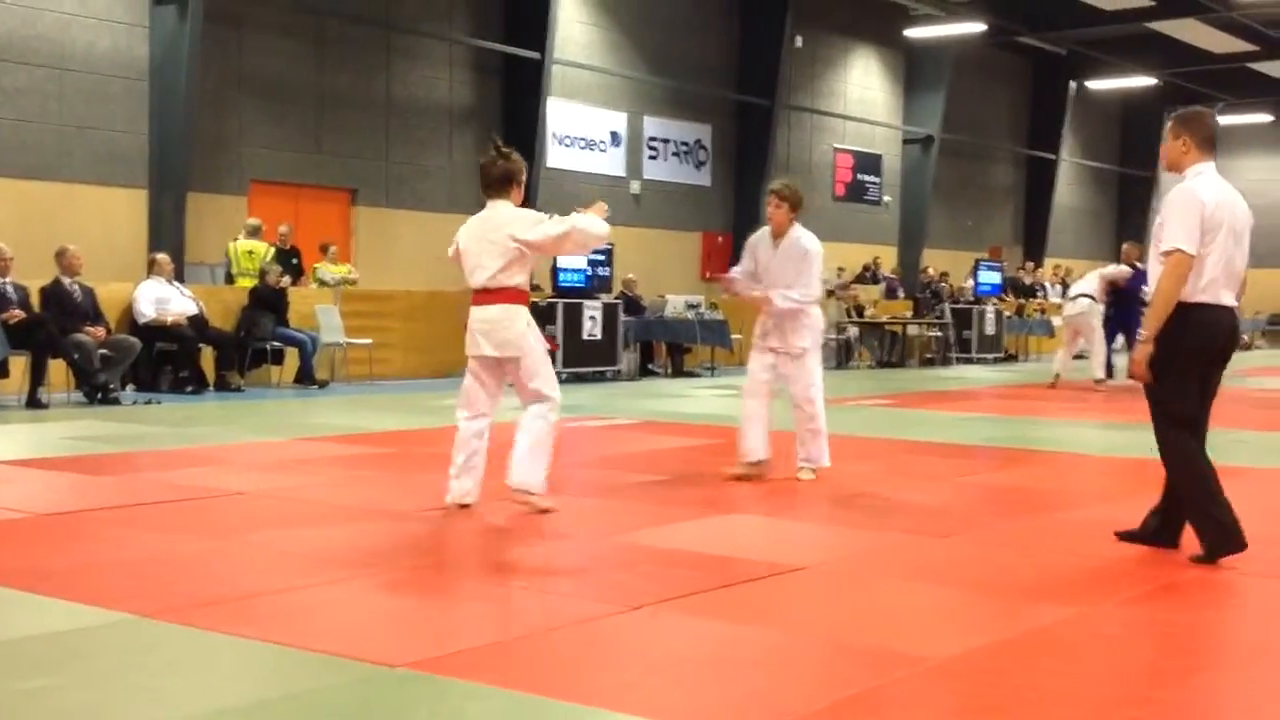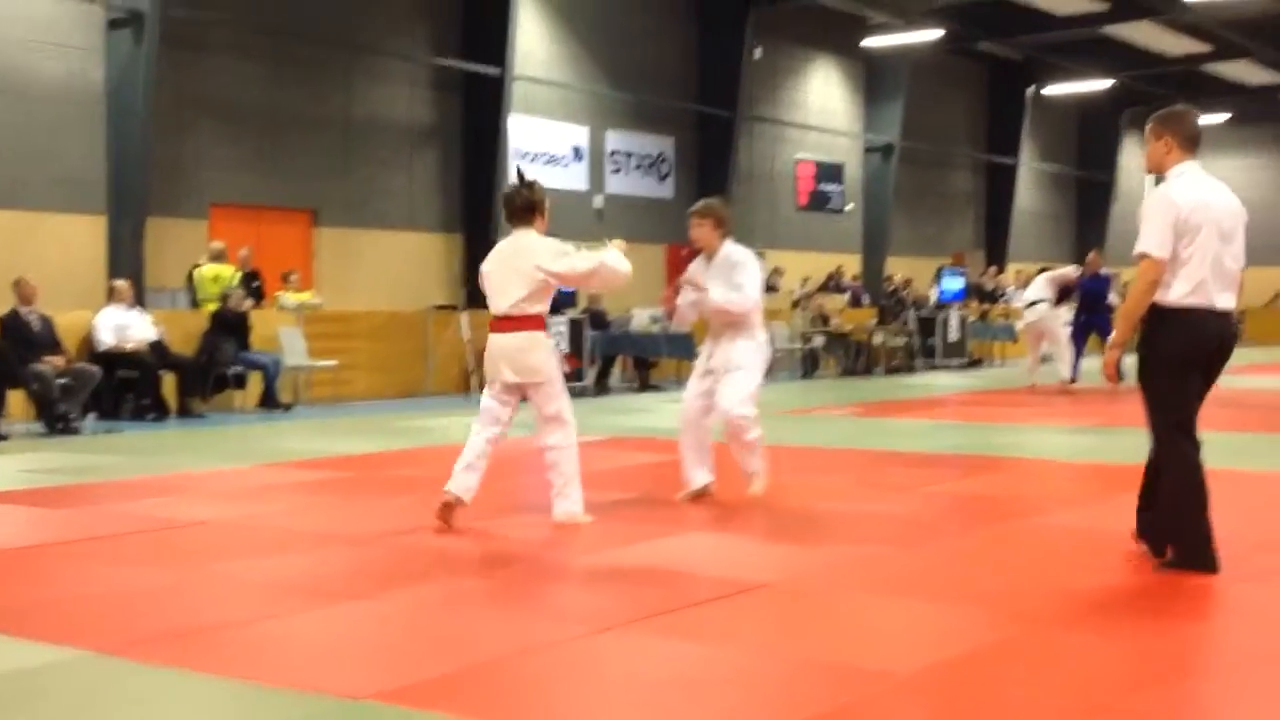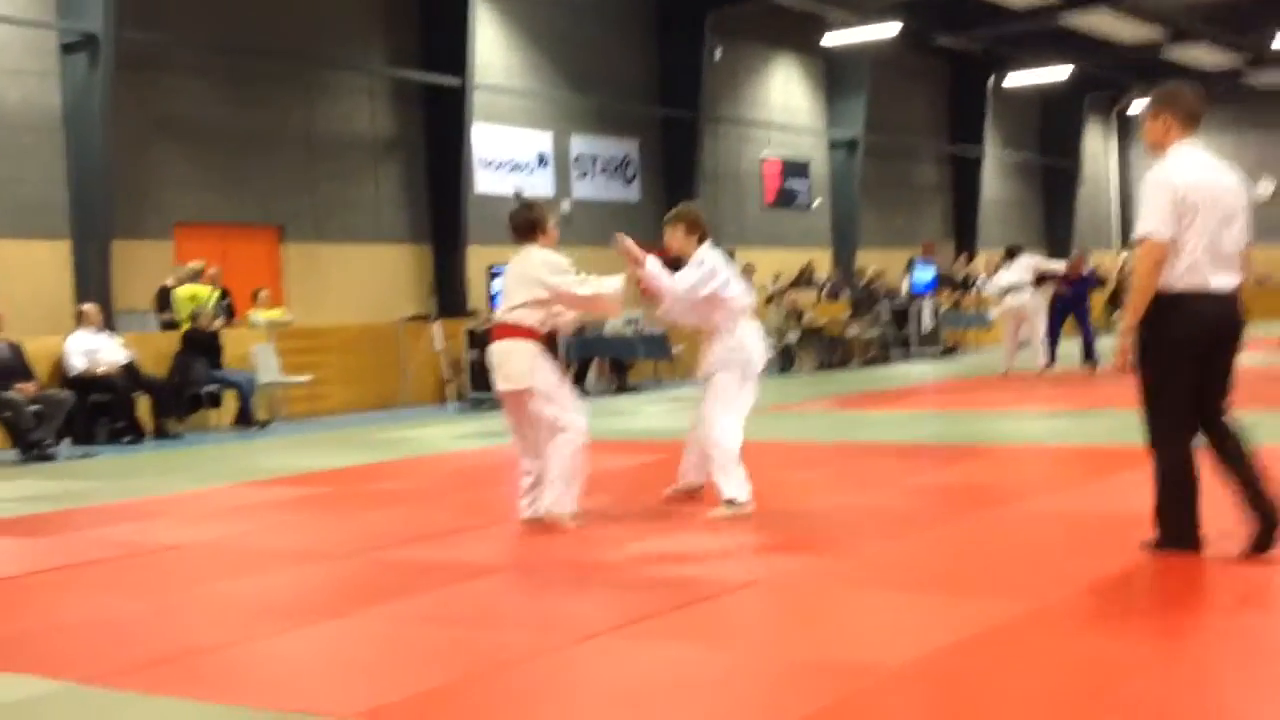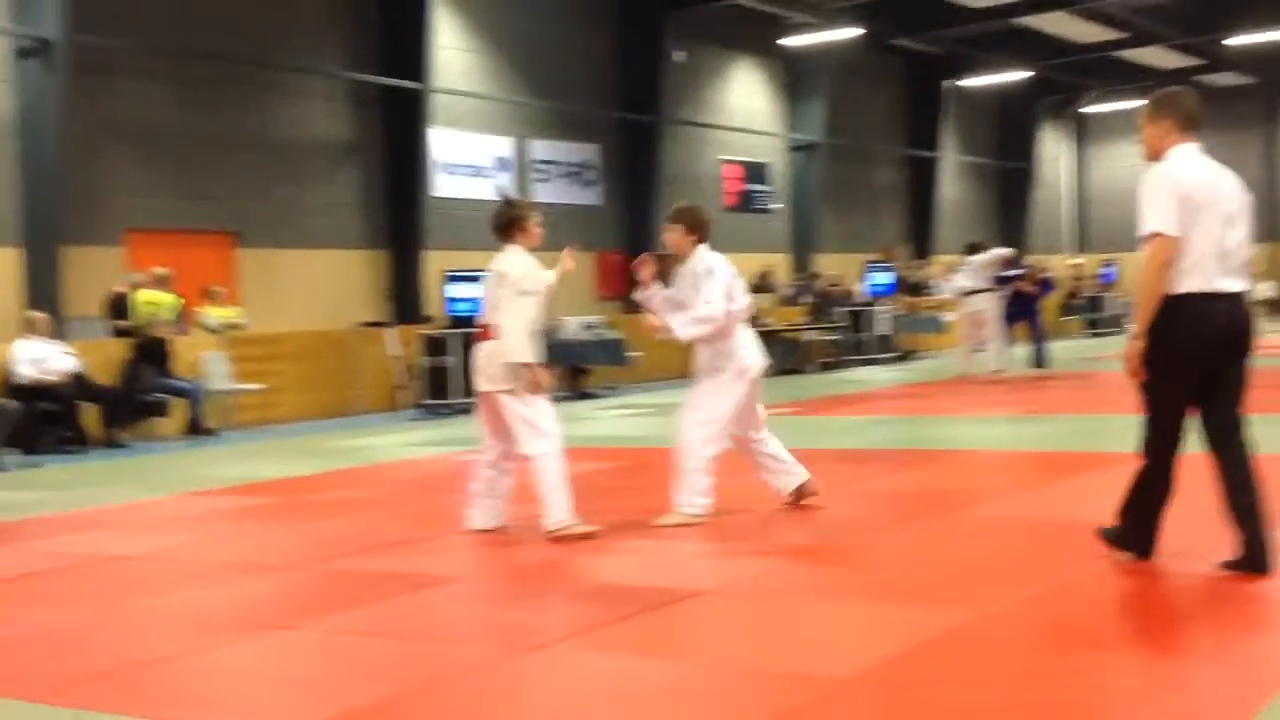
dt=0.3s
person 1, frame 1
left shoulder: (1187, 193)
right shoulder: (1234, 198)
left elbow: (1177, 269)
right elbow: (1238, 276)
left wrist: (1146, 336)
left hip: (1187, 322)
right hip: (1222, 322)
left knee: (1175, 430)
right knee: (1187, 427)
left ankle: (1220, 529)
right ankle: (1164, 525)
person 1, frame 2
left shoulder: (1166, 197)
right shoulder: (1228, 198)
left elbow: (1149, 276)
right elbow: (1237, 275)
left wrist: (1117, 340)
left hip: (1176, 326)
right hip: (1219, 327)
left knee: (1174, 438)
right knee: (1177, 432)
left ankle: (1193, 549)
right ankle: (1156, 528)
person 1, frame 3
left shoulder: (1164, 176)
right shoulder: (1229, 177)
left elbow: (1152, 256)
right elbow: (1242, 253)
left wrist: (1128, 328)
left hip: (1177, 309)
right hip: (1223, 308)
left knee: (1170, 425)
right knee: (1212, 417)
left ankle: (1178, 530)
person 1, frame 4
left shoulder: (1163, 176)
right shoulder: (1229, 180)
left elbow: (1160, 255)
right elbow: (1241, 254)
left wrist: (1137, 331)
left hip: (1184, 314)
right hip: (1231, 312)
left knee: (1163, 429)
right knee: (1225, 430)
left ankle: (1136, 533)
right ankle: (1254, 546)
person 2, frame 1
left shoulder: (471, 226)
right shoulder: (522, 220)
right elbow: (582, 233)
right wrist: (594, 215)
left hip: (480, 316)
right hip: (510, 316)
left knee: (475, 408)
right knee: (544, 400)
left ankle: (460, 490)
right ankle: (526, 483)
person 2, frame 2
left shoulder: (497, 253)
right shoulder: (547, 250)
right elbow: (609, 268)
right wrist: (614, 251)
left hip: (498, 342)
right hip: (530, 344)
left knee: (487, 424)
right knee: (558, 427)
left ankle: (457, 492)
right ankle: (568, 509)
person 2, frame 3
left shoulder: (519, 264)
right shoulder: (546, 262)
right elbow: (588, 292)
right wrist: (623, 283)
left hip: (504, 349)
right hip: (523, 353)
left knee: (530, 434)
right knee: (570, 424)
left ankle: (534, 508)
right ankle: (555, 507)
person 2, frame 4
left shoulder: (505, 262)
right shoulder: (523, 264)
right elbow: (518, 321)
left wrist: (558, 273)
right wrist: (531, 365)
left hip: (491, 355)
right hip: (507, 357)
left knee: (496, 443)
right knee: (543, 435)
left ankle: (481, 516)
right ankle: (558, 519)
person 3, frame 1
left shoulder: (807, 244)
right shoulder: (758, 241)
left elbow: (808, 293)
right elbow: (744, 274)
left wrist: (768, 298)
right wrist: (733, 282)
left hip: (800, 325)
right hip: (768, 323)
left knee: (806, 397)
right knee: (754, 389)
left ankle: (811, 461)
right ankle: (753, 458)
person 3, frame 2
left shoulder: (742, 259)
right shoulder: (697, 267)
left elbow: (747, 301)
right elbow: (686, 318)
left wrist: (707, 289)
right wrist: (673, 307)
left hip: (744, 342)
right hip: (715, 343)
left knee: (732, 407)
right knee: (693, 411)
left ankle: (754, 471)
right ankle: (699, 481)
person 3, frame 3
left shoulder: (710, 262)
right shoulder: (693, 267)
left elbow: (680, 290)
right elbow: (685, 311)
left wrist: (645, 262)
right wrist: (656, 293)
left hip: (737, 347)
right hip: (721, 346)
left knee: (719, 421)
right knee: (712, 420)
left ankle: (736, 498)
right ankle: (693, 479)
person 3, frame 4
left shoulder: (710, 266)
right shoulder: (687, 269)
left elbow: (710, 313)
right elbow: (675, 308)
left wrist: (667, 324)
right wrist: (649, 286)
left hip: (730, 353)
right hip: (721, 354)
left knee: (695, 426)
right knee: (747, 428)
left ankle: (689, 506)
right ankle: (796, 482)
